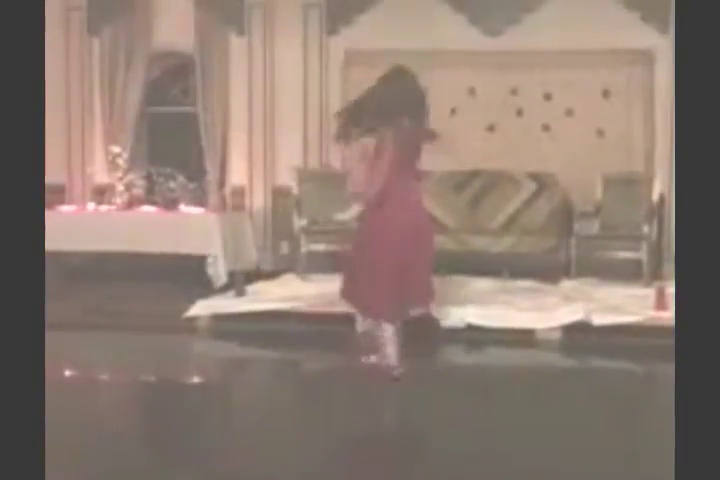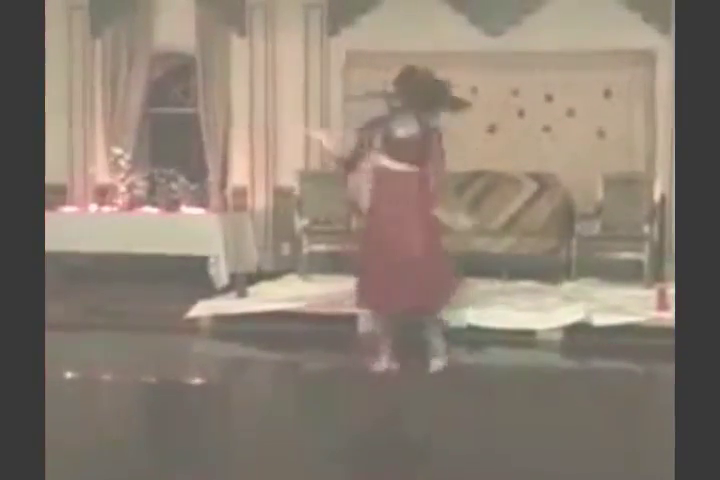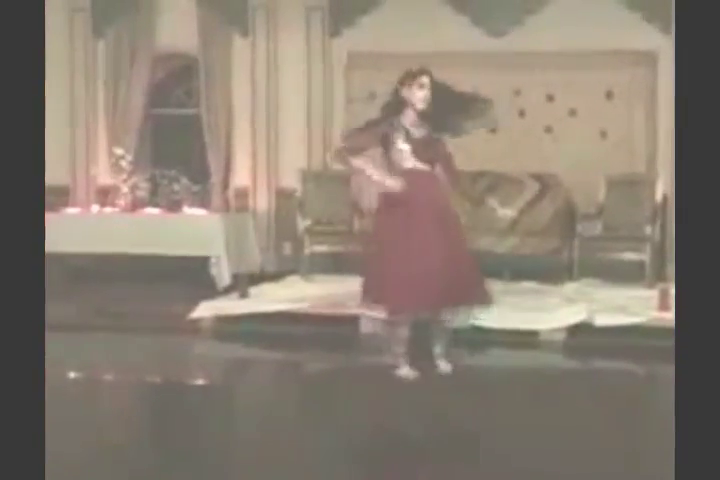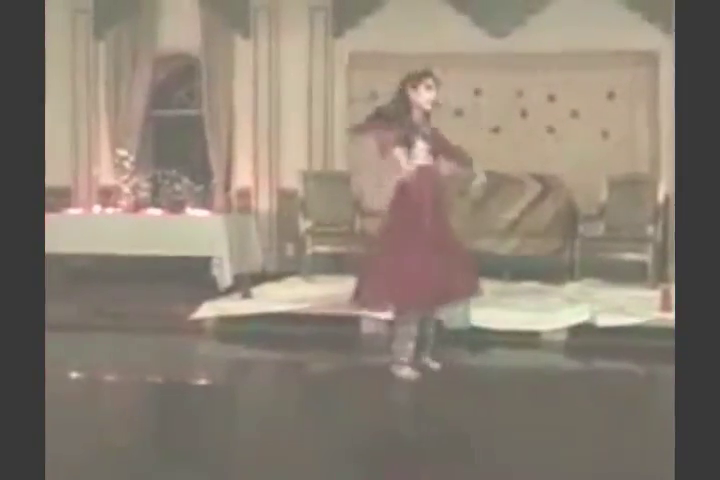
dt=0.2s
person 1, frame 1
left shoulder: (388, 131)
right shoulder: (414, 129)
left elbow: (382, 174)
left wrist: (362, 205)
left hip: (387, 213)
right hip: (410, 212)
left knee: (378, 285)
right knee: (399, 287)
left ankle: (390, 358)
right ankle: (382, 350)
person 1, frame 2
left shoulder: (428, 132)
right shoulder: (376, 127)
left elbow: (436, 173)
right elbow: (350, 164)
left wrist: (439, 205)
left hip: (414, 213)
right hip: (381, 211)
left knee: (419, 283)
right knee: (381, 283)
left ankle: (437, 351)
right ankle: (384, 354)
person 1, frame 3
left shoulder: (432, 133)
right shoulder: (388, 127)
left elbow: (450, 172)
right elbow: (344, 152)
right wrist: (379, 176)
left hip: (433, 210)
right hip: (399, 212)
left knee: (442, 281)
right knee: (401, 287)
left ankle: (440, 353)
right ankle: (400, 360)
person 1, frame 4
left shoulder: (428, 129)
right shoulder: (401, 126)
left elbow: (452, 152)
right elbow: (379, 140)
left hip: (431, 210)
right hip: (410, 210)
left knee: (434, 280)
right knee: (411, 283)
left ankle: (422, 351)
right ankle: (401, 360)
